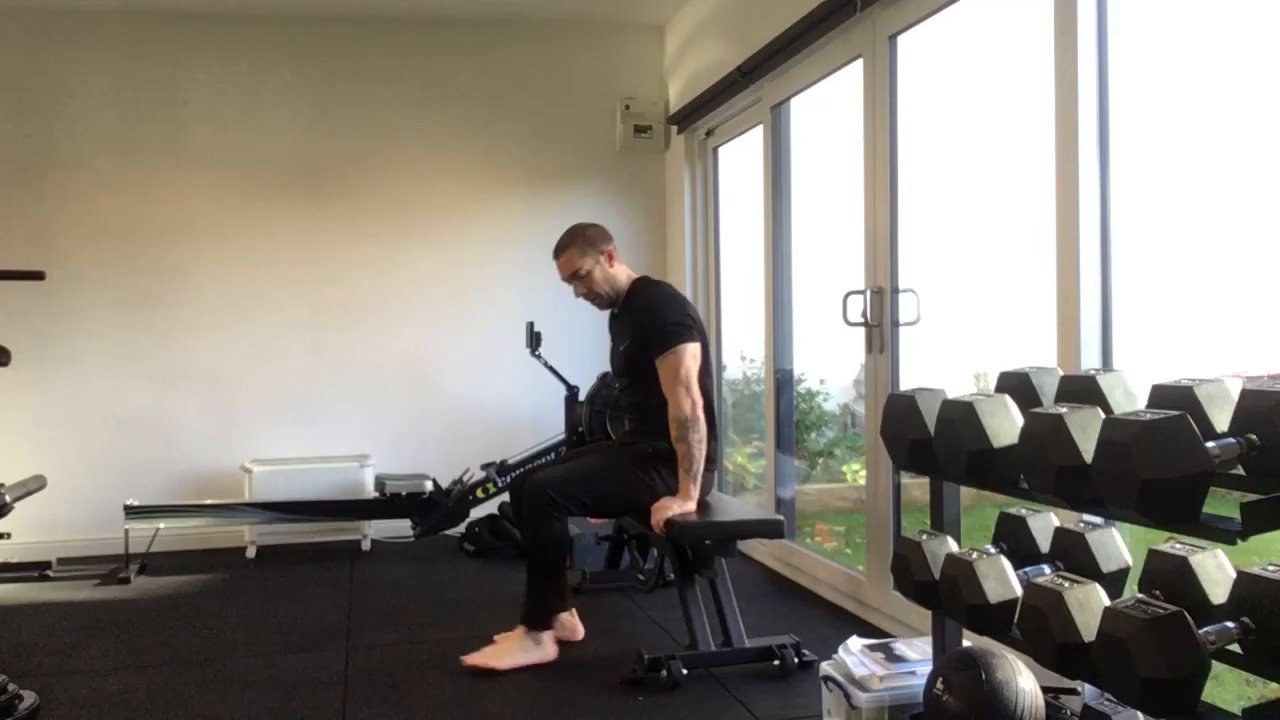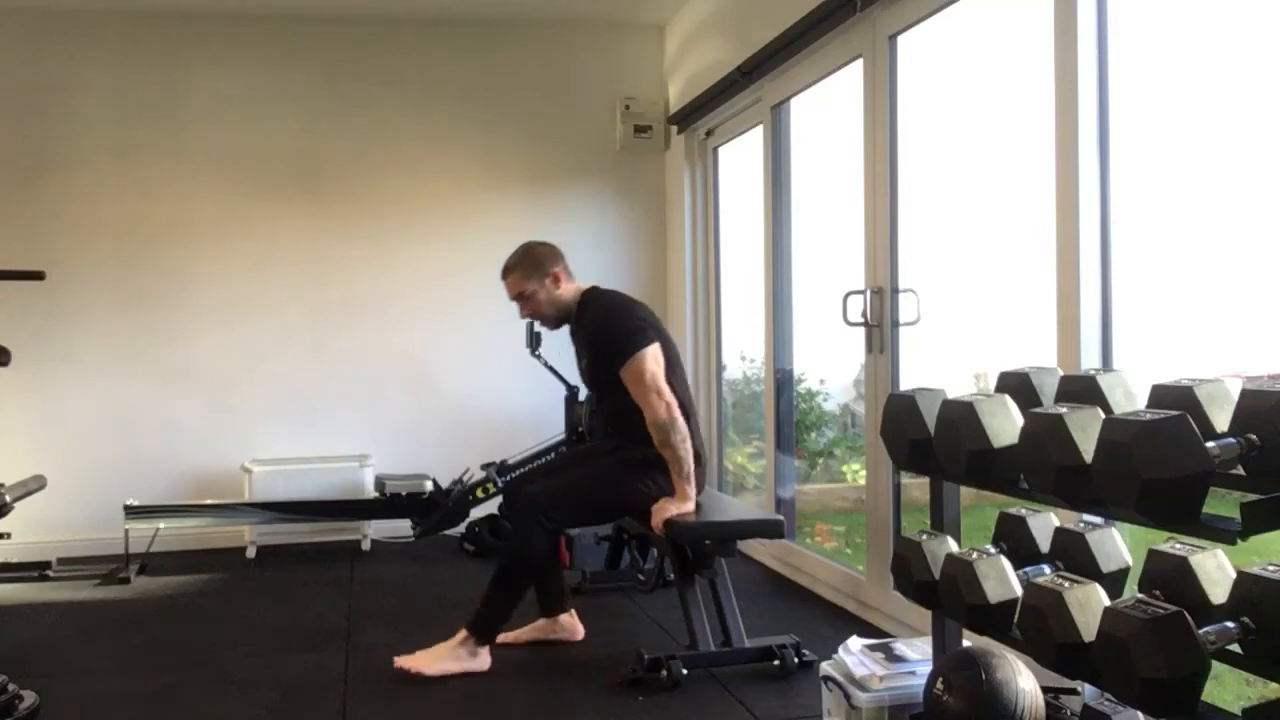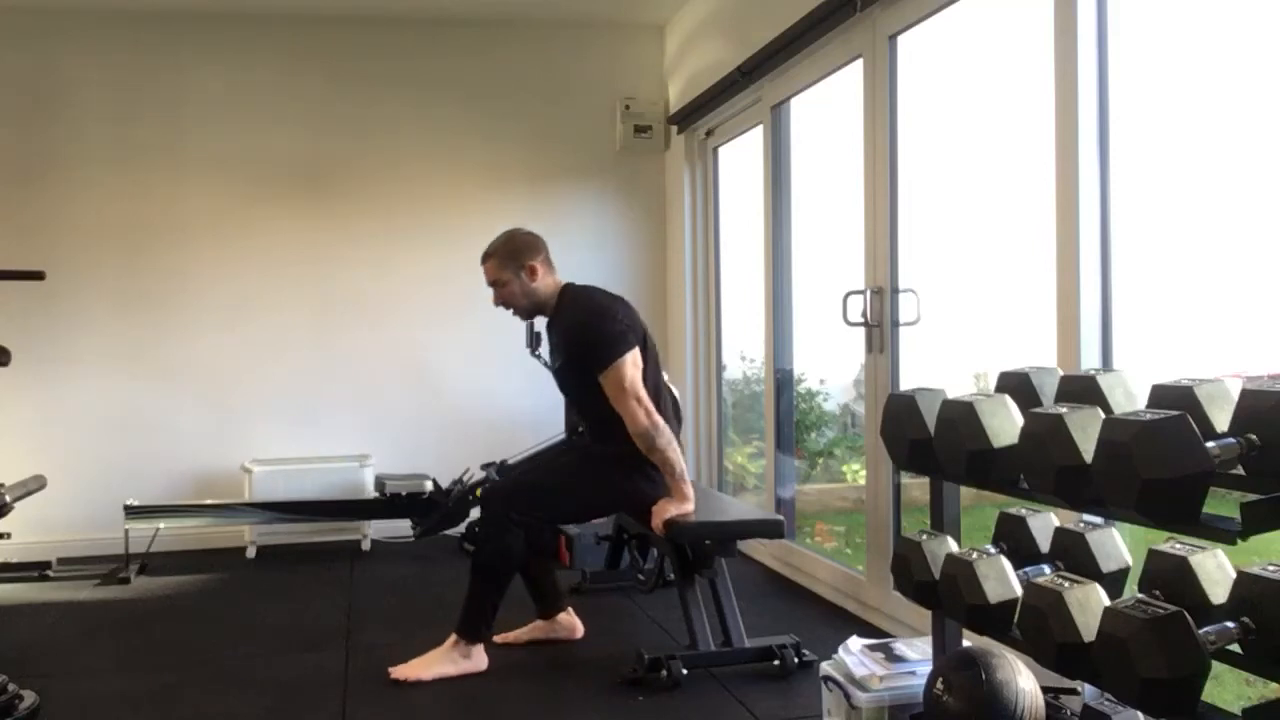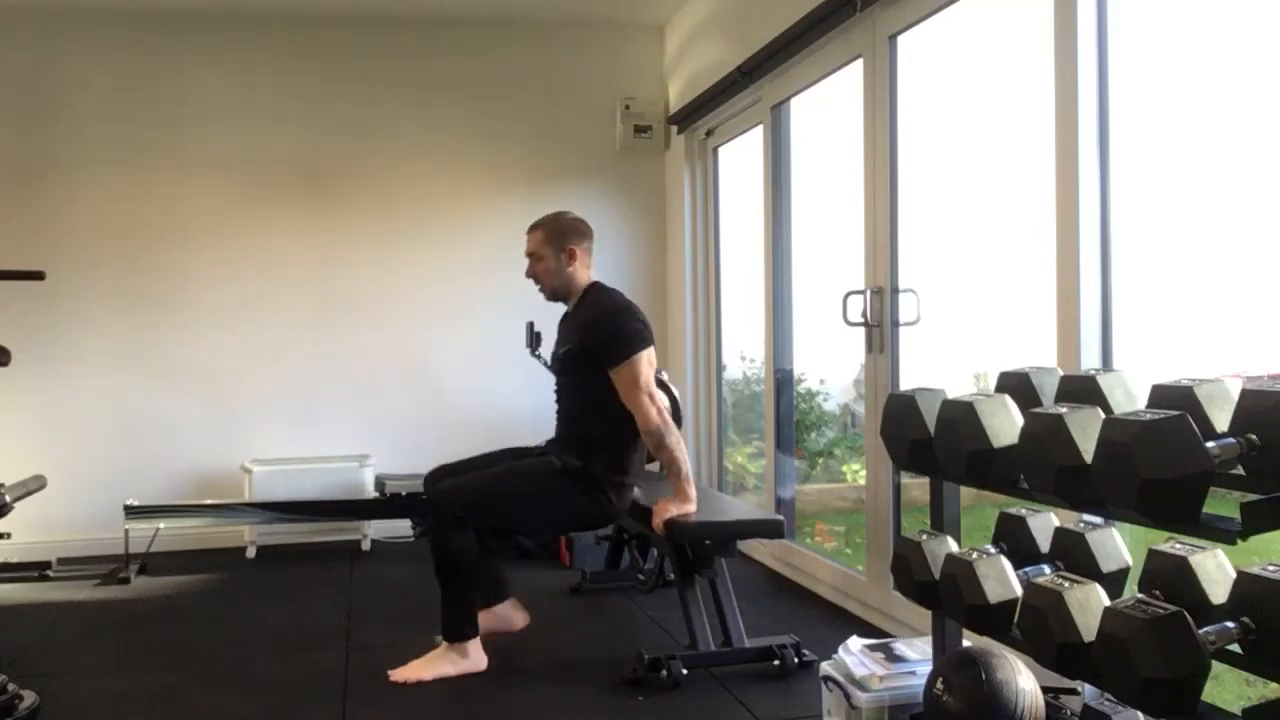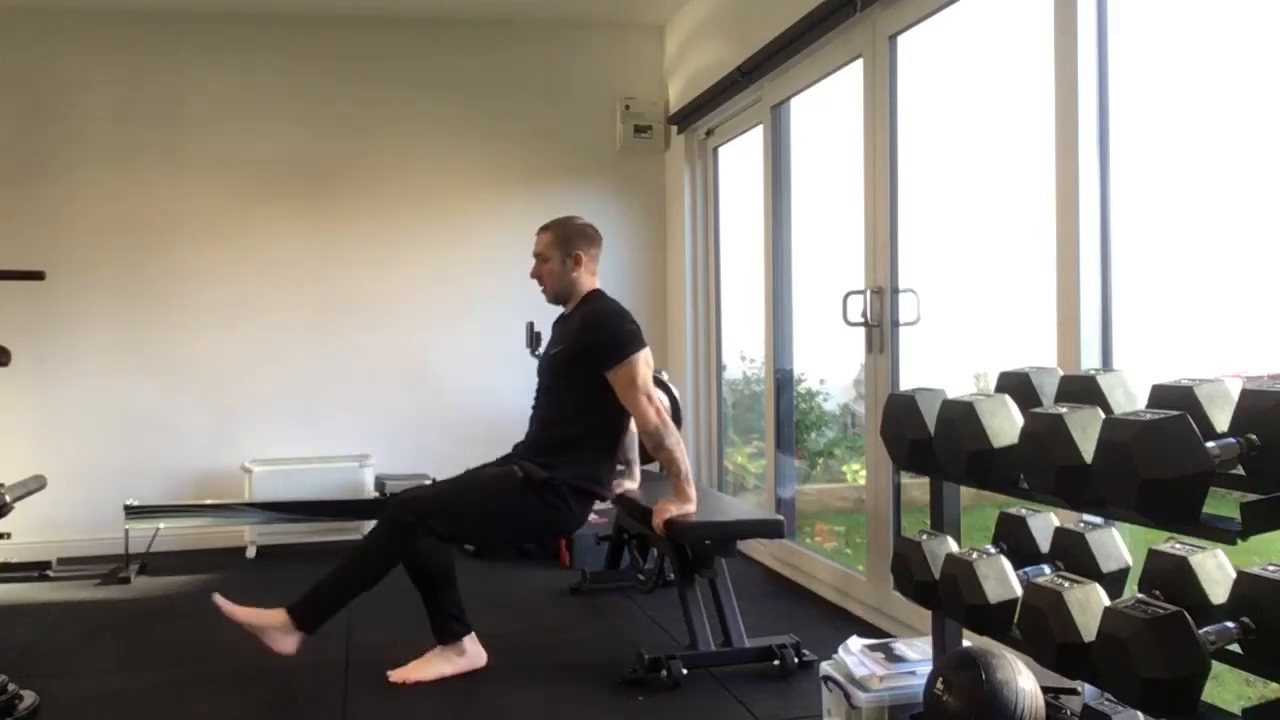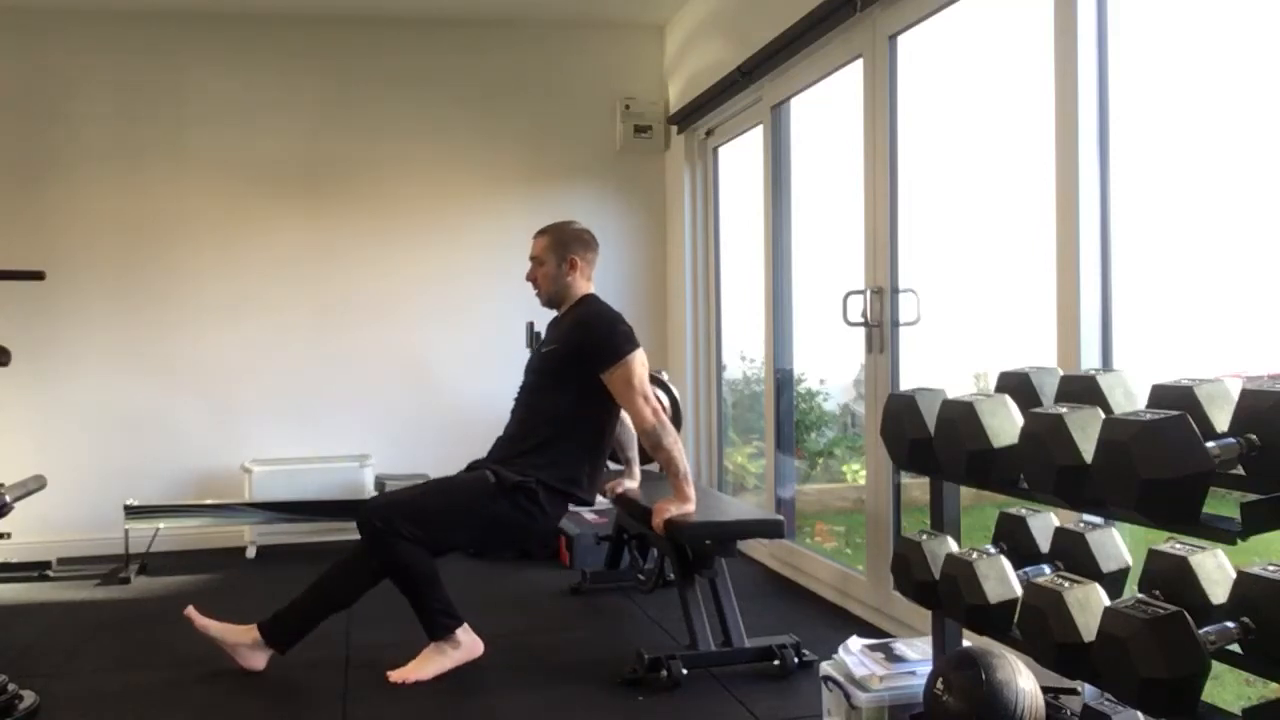
dt=0.3s
person 1, frame 1
left shoulder: (660, 307)
right shoulder: (622, 311)
left elbow: (686, 403)
left wrist: (685, 493)
right wrist: (614, 464)
left hip: (666, 459)
right hip: (639, 445)
left knee: (546, 493)
right knee: (529, 489)
left ankle: (535, 636)
right ankle: (557, 615)
person 1, frame 2
left shoulder: (614, 317)
right shoulder: (585, 320)
left elbow: (661, 406)
left wrist: (683, 494)
left hip: (657, 465)
right hip: (625, 450)
left knee: (536, 506)
right knee: (520, 493)
left ankle: (473, 645)
right ankle: (558, 618)
person 1, frame 3
left shoulder: (591, 317)
right shoulder: (562, 319)
left elbow: (638, 409)
left wrist: (681, 494)
left hip: (634, 467)
right hip: (606, 451)
left knee: (506, 503)
right knee: (508, 499)
left ankle: (467, 648)
right ankle: (557, 618)
person 1, frame 4
left shoulder: (610, 317)
right shoulder: (577, 315)
left elbow: (648, 409)
left wrist: (683, 495)
right wrist: (632, 466)
left hip: (588, 483)
right hip: (566, 458)
left knee: (449, 502)
right knee: (442, 482)
left ankle: (462, 647)
right ankle: (498, 605)
person 1, frame 5
left shoulder: (606, 322)
right shoulder: (572, 322)
left elbow: (648, 410)
right elbow: (610, 407)
left wrist: (682, 496)
right wrist: (627, 474)
left hip: (553, 492)
right hip: (528, 472)
left knee: (410, 515)
right knee: (404, 520)
left ankle: (458, 645)
right ankle: (293, 623)
person 1, frame 6
left shoulder: (599, 326)
right shoulder: (565, 325)
left elbow: (644, 410)
right elbow: (614, 408)
left wrist: (682, 496)
right wrist: (629, 474)
left hip: (525, 494)
right hip: (504, 477)
left knee: (382, 518)
right knee: (384, 533)
left ankle: (452, 639)
right ankle: (265, 639)
